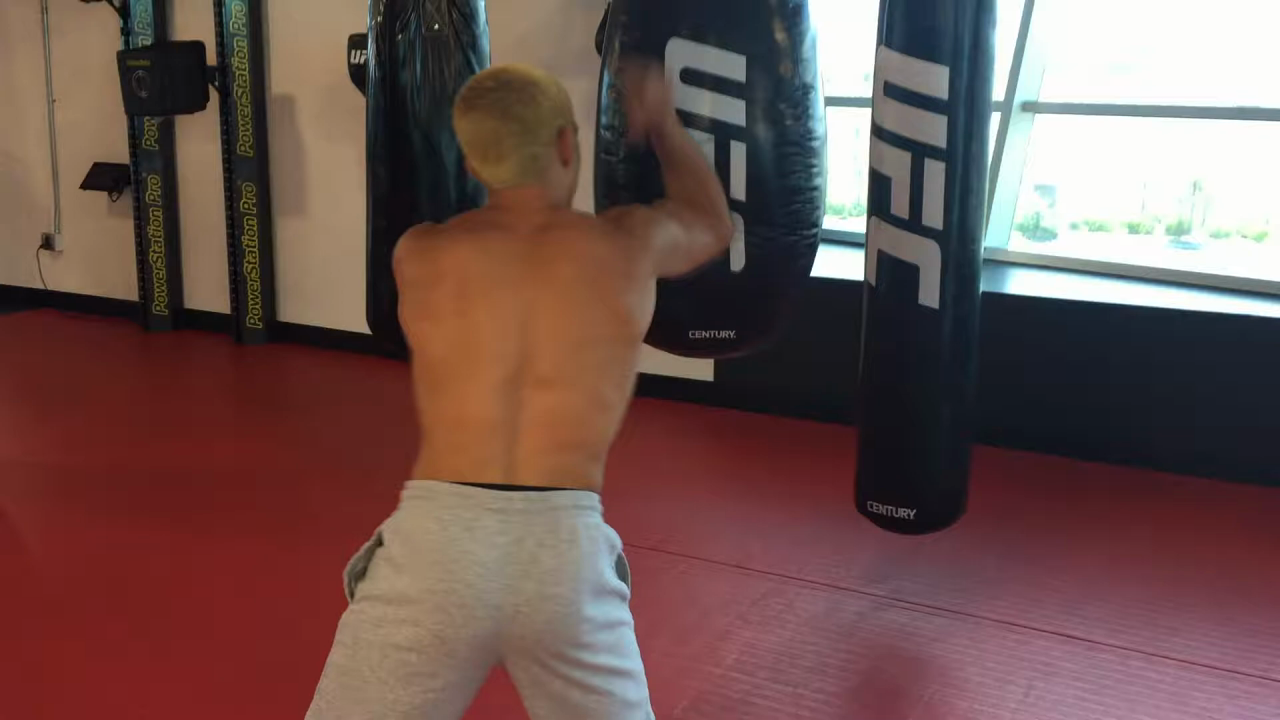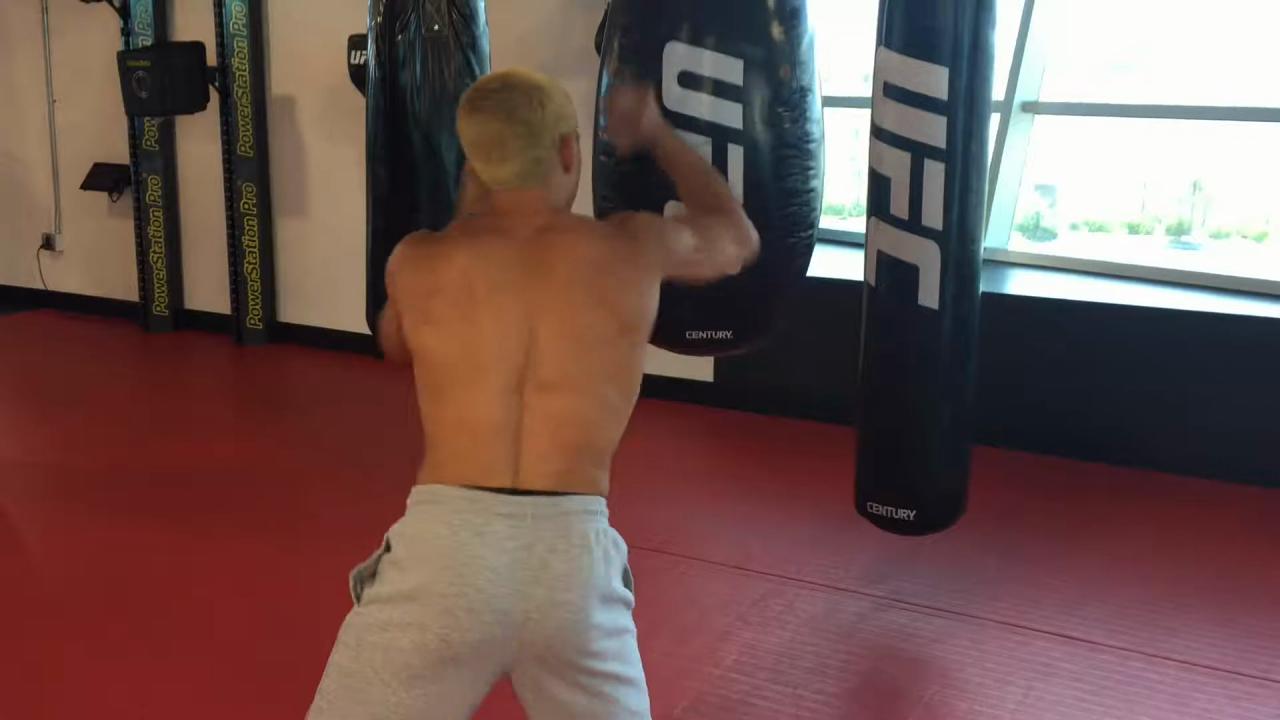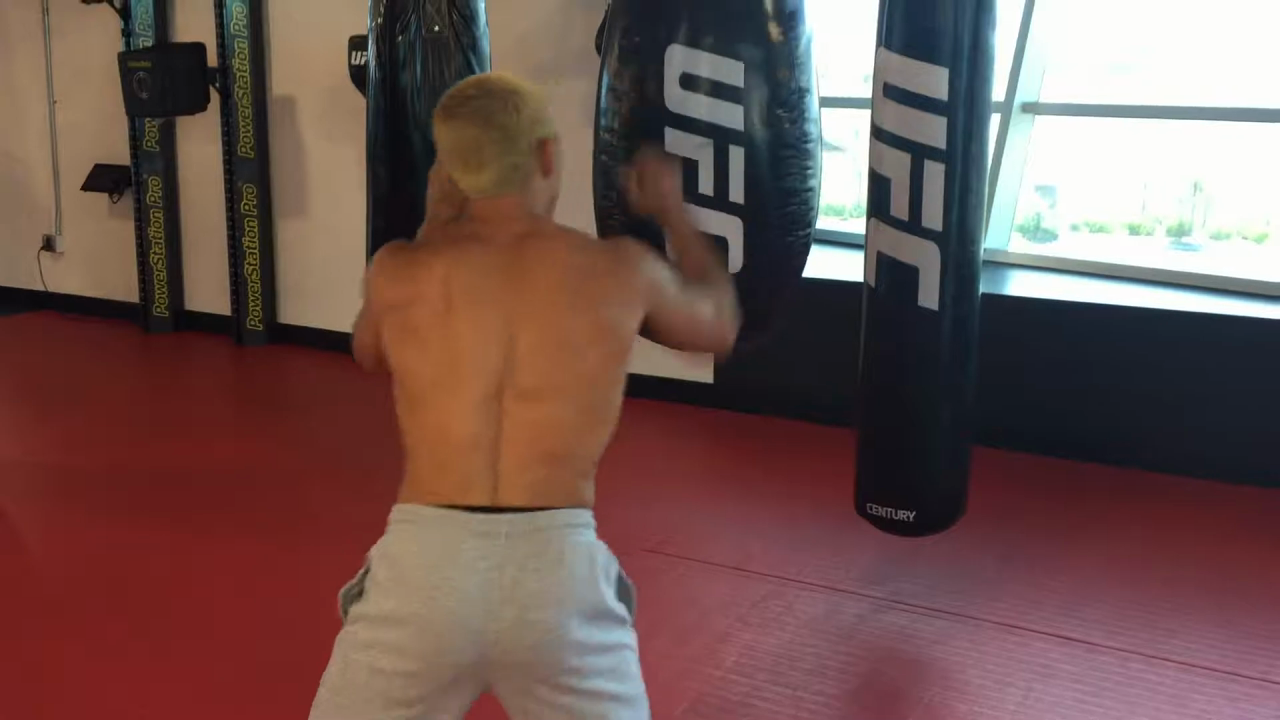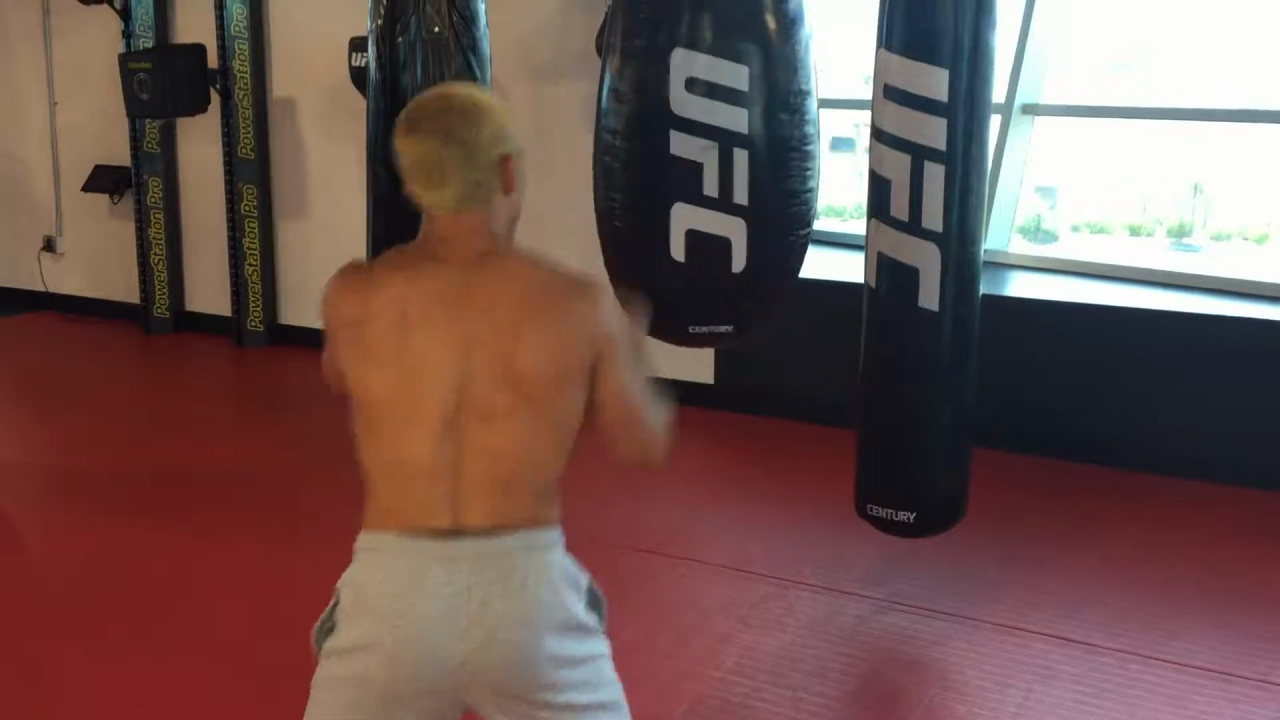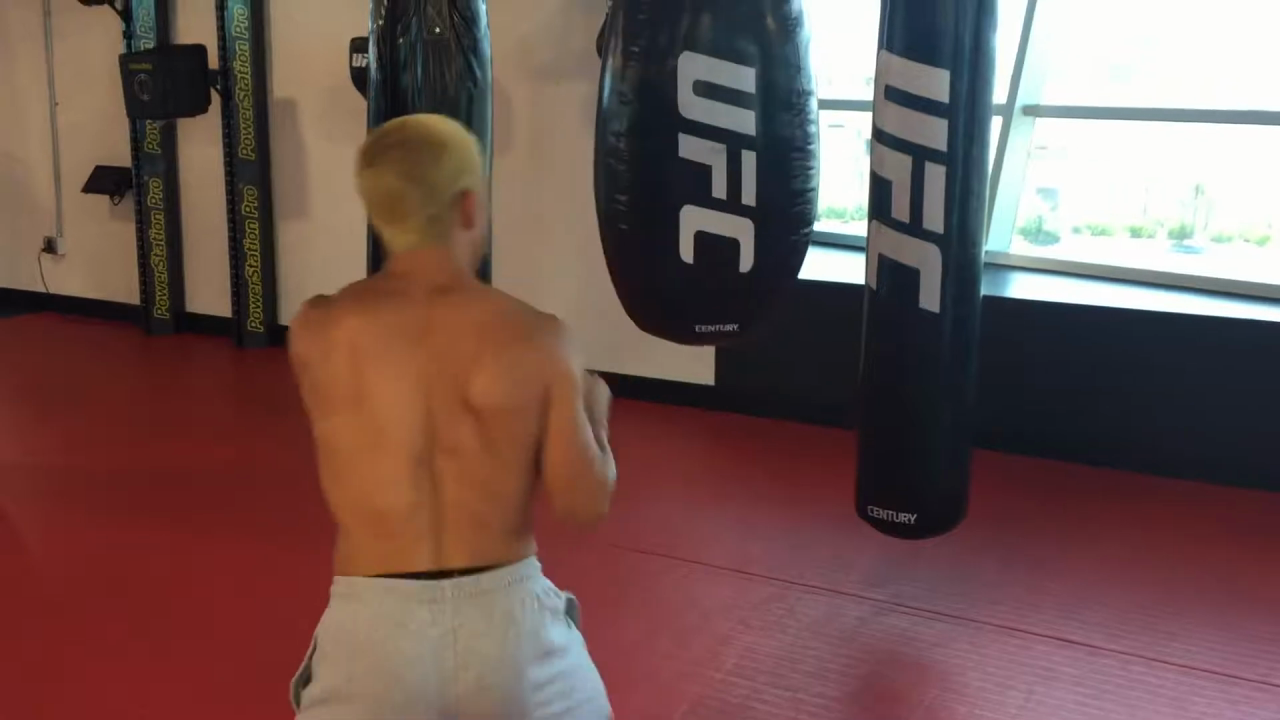
dt=0.1s
person 1, frame 1
left shoulder: (420, 254)
right shoulder: (632, 244)
right elbow: (713, 225)
right wrist: (662, 120)
left hip: (435, 544)
right hip: (565, 551)
person 1, frame 2
left shoulder: (416, 261)
right shoulder: (637, 248)
right elbow: (738, 237)
right wrist: (657, 134)
left hip: (443, 550)
right hip: (575, 557)
person 1, frame 3
left shoulder: (395, 274)
right shoulder: (618, 273)
right elbow: (717, 327)
left wrist: (433, 223)
right wrist: (673, 210)
left hip: (425, 566)
right hip: (557, 570)
person 1, frame 4
left shoulder: (352, 294)
right shoulder: (578, 303)
right elbow: (643, 446)
right wrist: (628, 351)
left hip: (394, 591)
right hip: (527, 590)
person 1, frame 5
left shoulder: (318, 329)
right shoulder: (535, 339)
right elbow: (584, 501)
right wrist: (590, 411)
left hip: (372, 631)
right hip: (508, 620)
